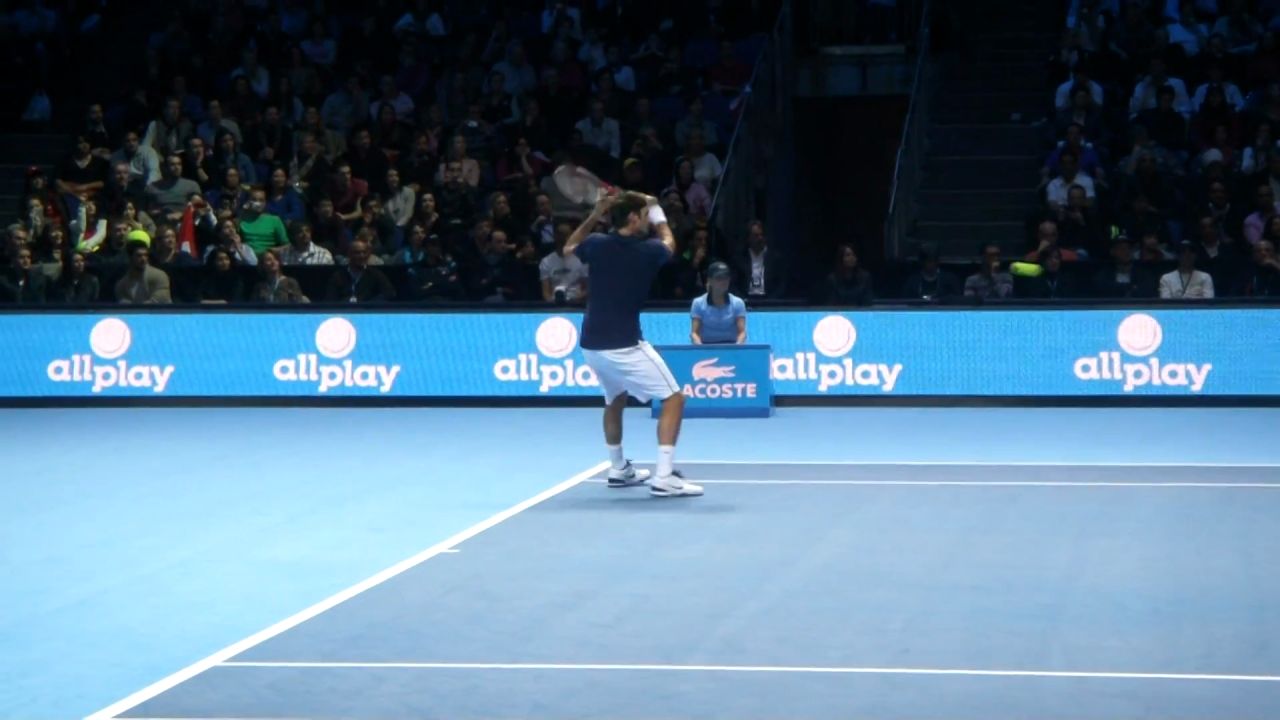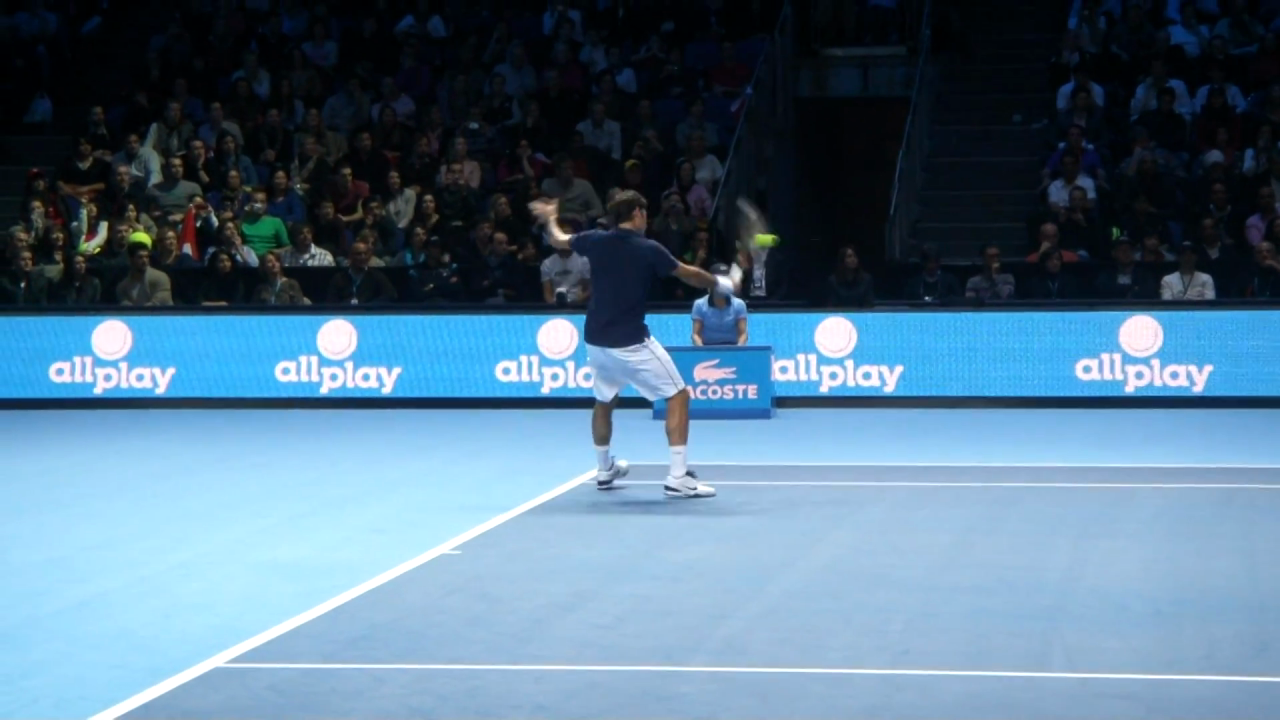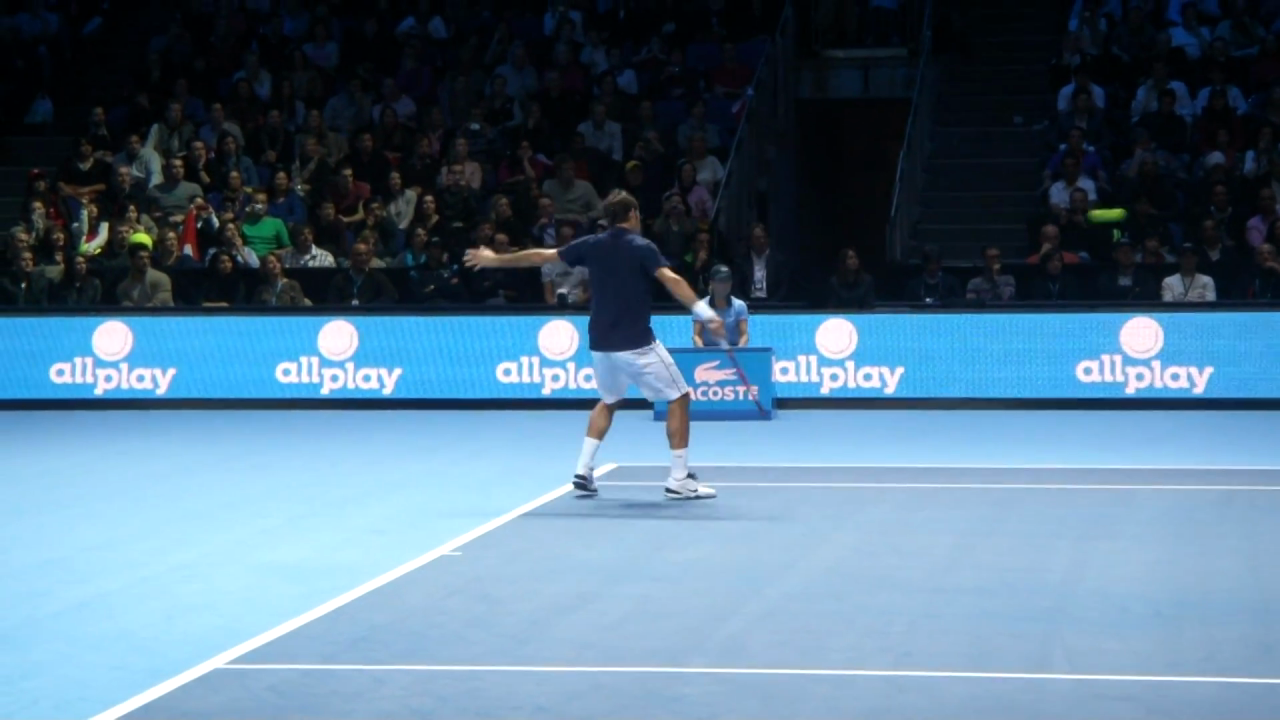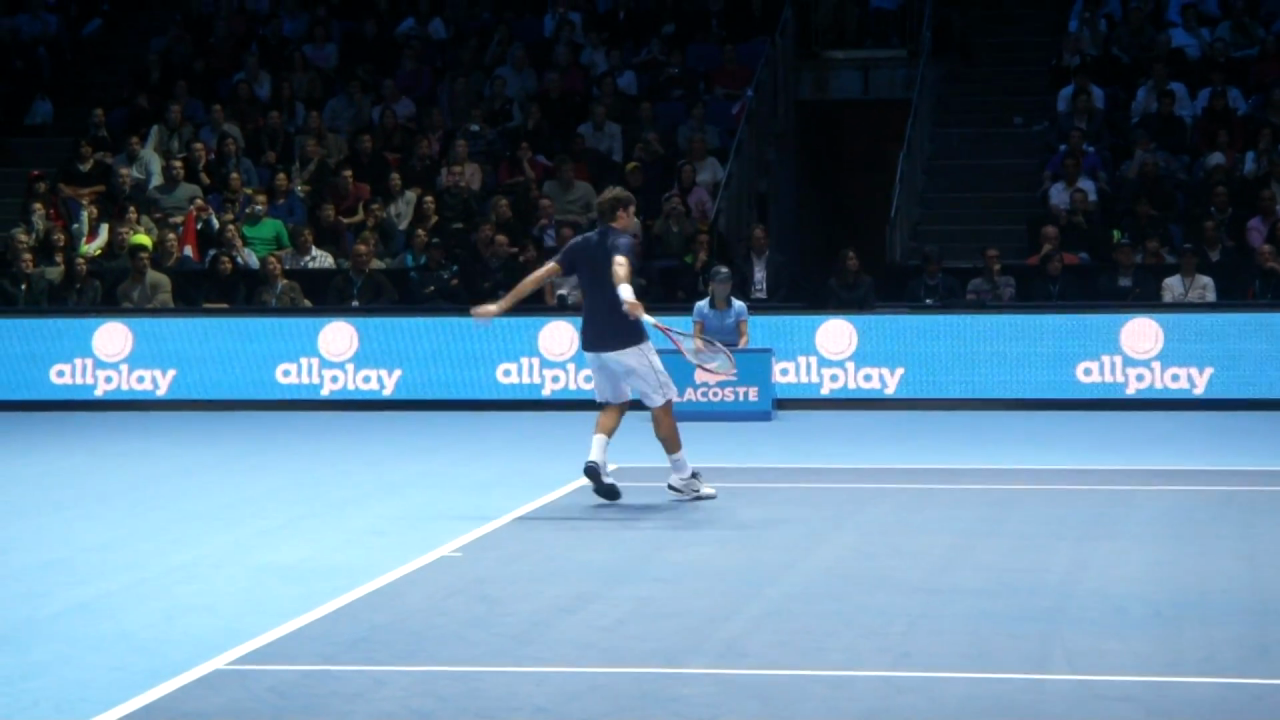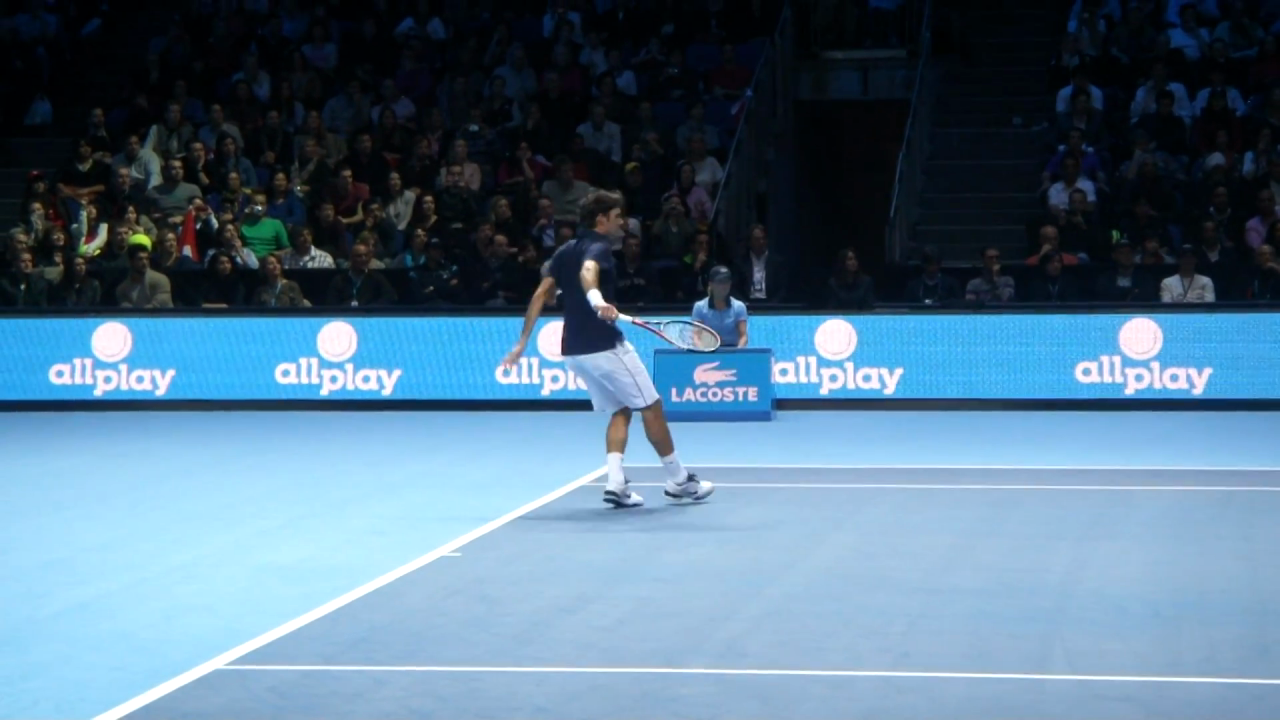
dt=0.1s
person 1, frame 1
left shoulder: (597, 244)
right shoulder: (650, 250)
left elbow: (570, 247)
right elbow: (668, 245)
left wrist: (595, 215)
right wrist: (658, 214)
left hip: (591, 345)
right hip: (625, 345)
left knee: (617, 399)
right knee: (673, 399)
left ankle: (619, 469)
right ankle: (665, 476)
person 1, frame 2
left shoulder: (595, 240)
right shoulder: (649, 249)
left elbow: (558, 241)
right elbow: (688, 274)
left wrist: (549, 219)
right wrist: (723, 284)
left hip: (597, 342)
right hip: (632, 343)
left knee: (603, 402)
right knee: (678, 397)
left ankle: (605, 471)
right ankle: (678, 477)
person 1, frame 3
left shoulder: (589, 245)
right shoulder: (642, 247)
left elbow: (541, 257)
right elbow: (671, 280)
left wrist: (495, 259)
right wrist: (704, 311)
left hip: (601, 344)
right hip: (639, 344)
left knee: (607, 401)
right knee: (679, 399)
left ankle: (584, 472)
right ankle: (679, 479)
person 1, frame 4
left shoulder: (581, 245)
right shoulder: (623, 241)
left elbow: (539, 276)
right elbow: (619, 267)
left wrist: (499, 307)
right wrist: (627, 294)
left hip: (593, 344)
right hip: (628, 342)
left knee: (613, 405)
right knee: (662, 406)
left ankle: (595, 461)
right ankle: (682, 478)
person 1, frame 5
left shoulder: (566, 251)
right shoulder: (599, 247)
left elbow: (540, 296)
right elbow: (587, 273)
left wrist: (522, 341)
right wrist: (597, 301)
left hip: (573, 351)
right hip: (603, 346)
left knee: (620, 412)
right knee: (650, 407)
left ankle: (615, 484)
right ankle: (679, 480)
